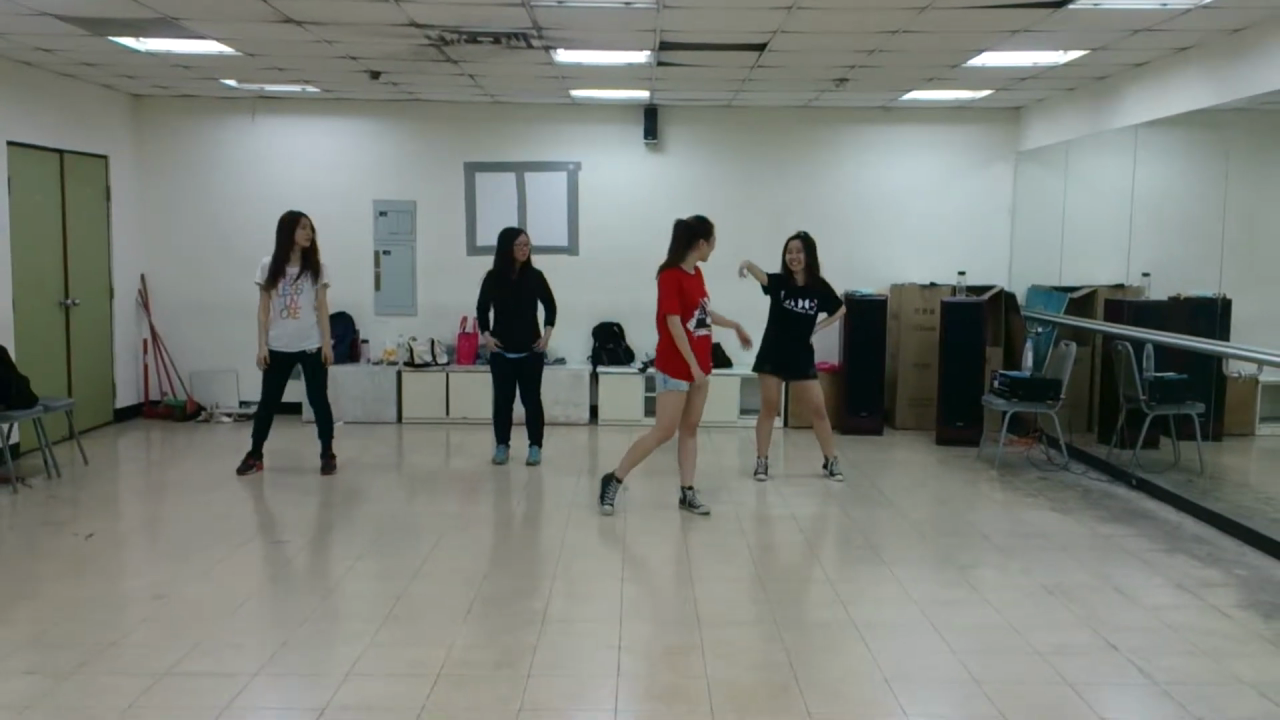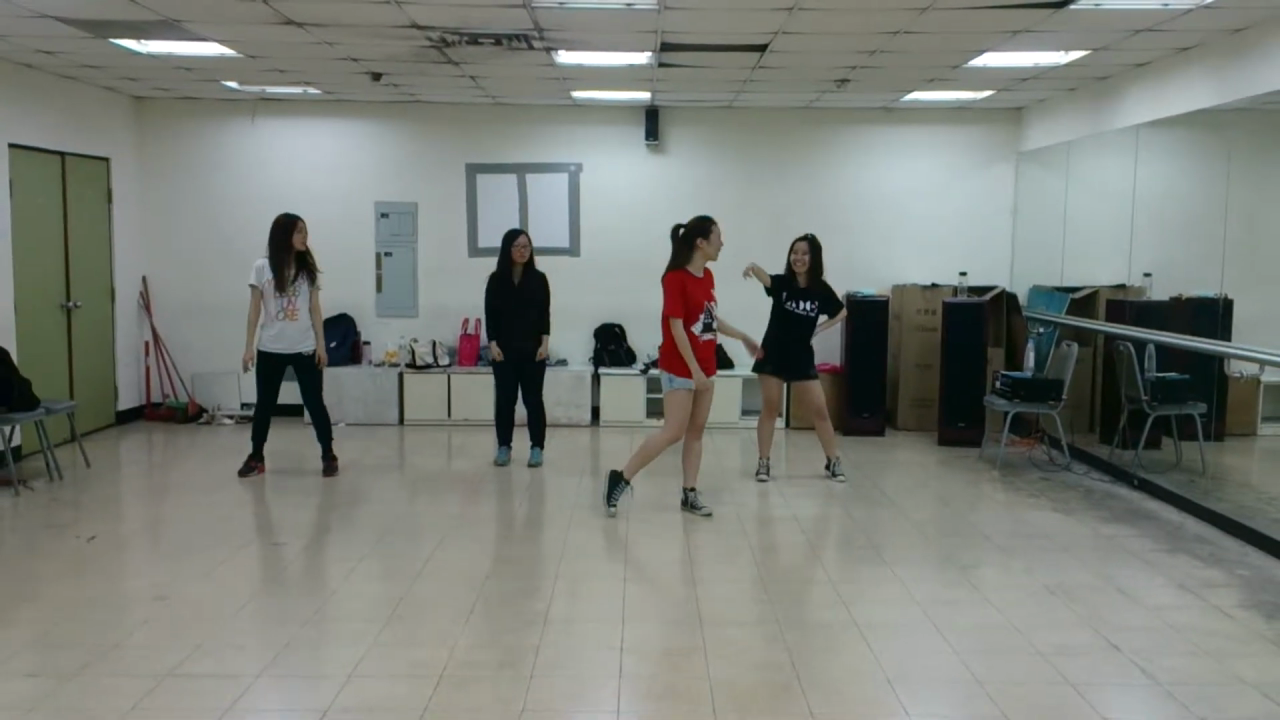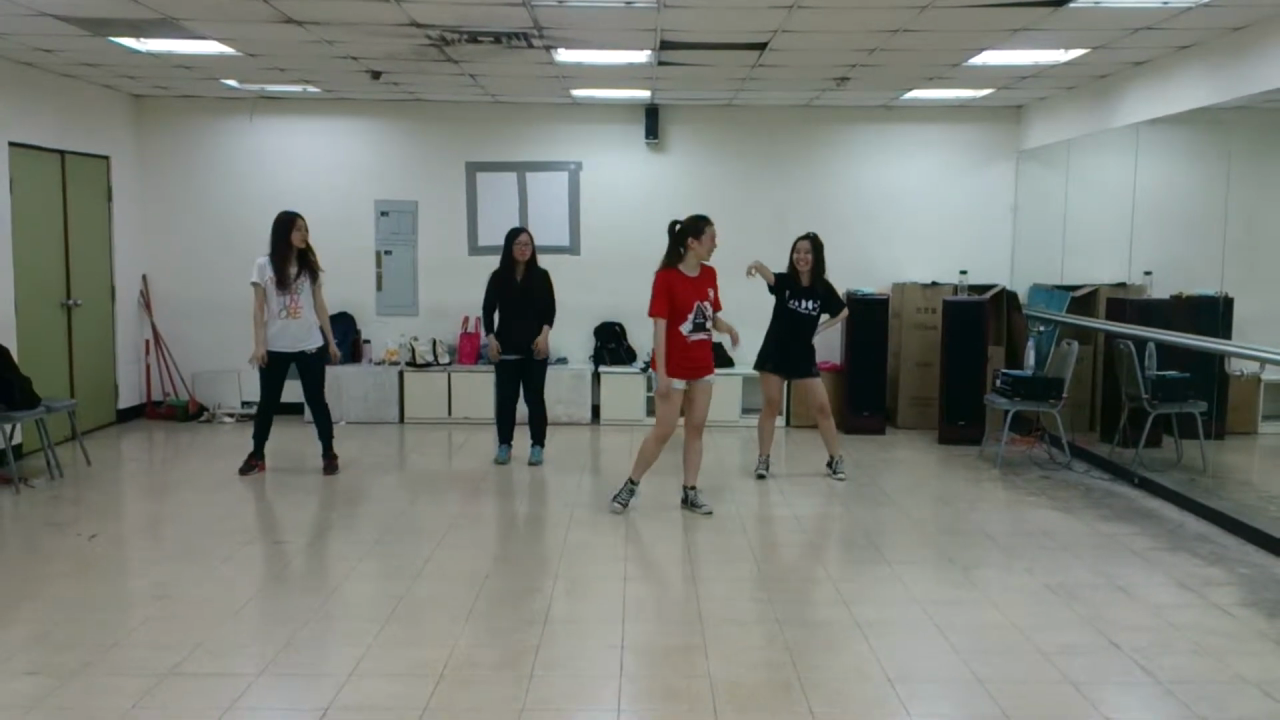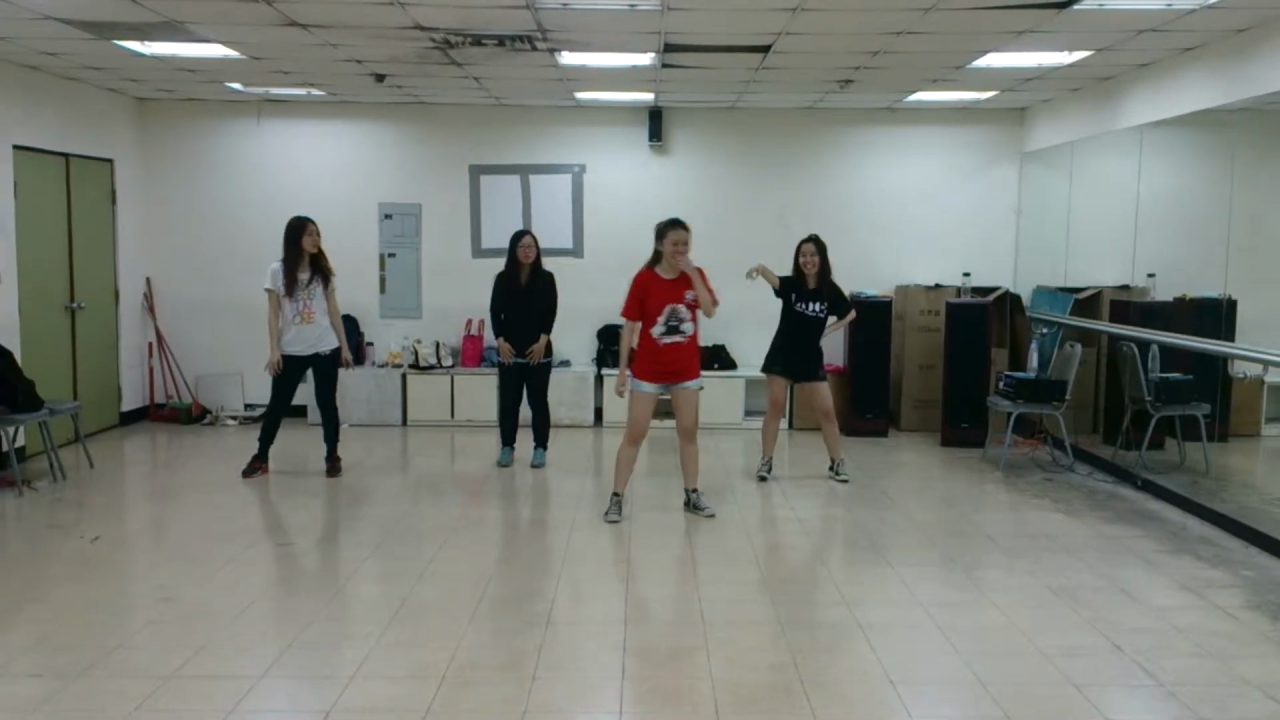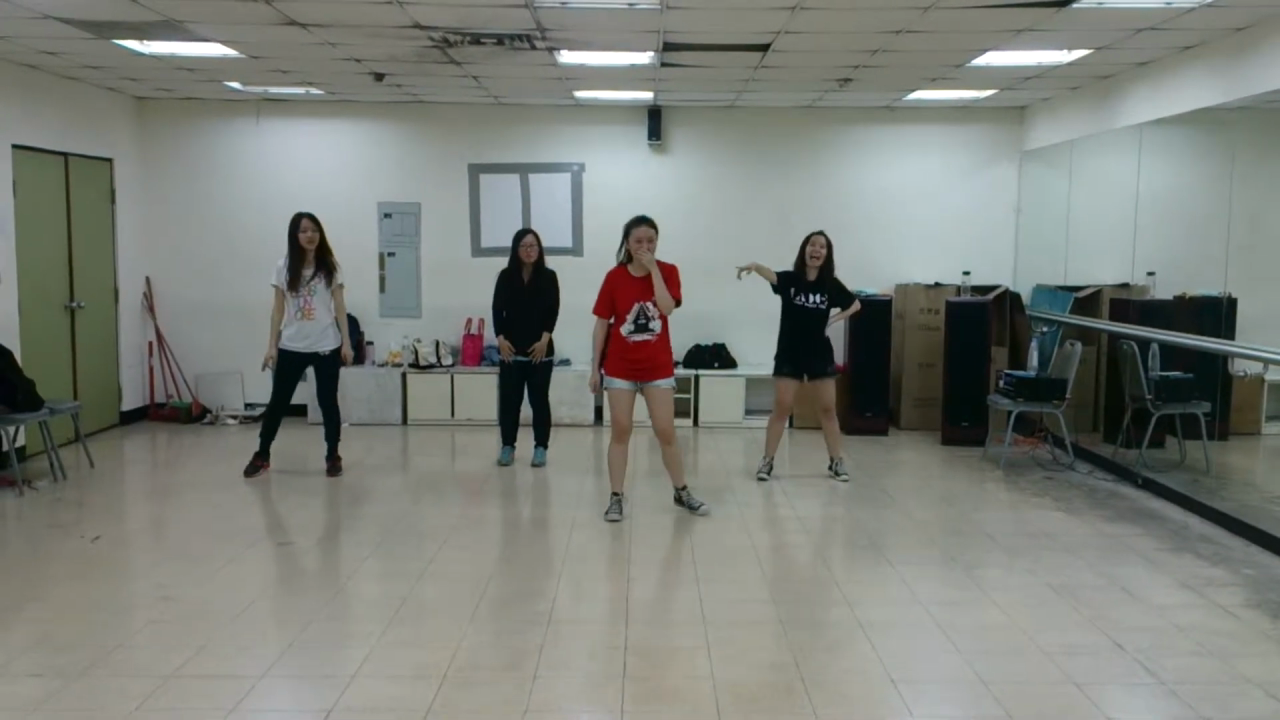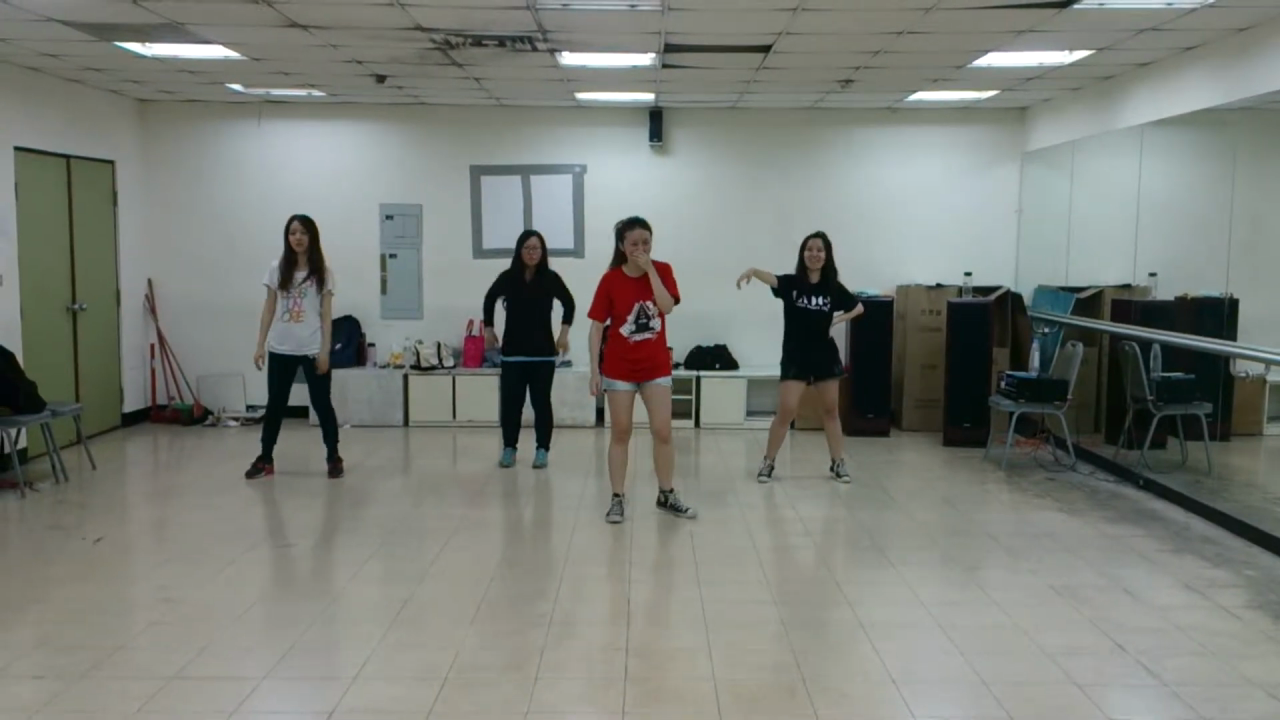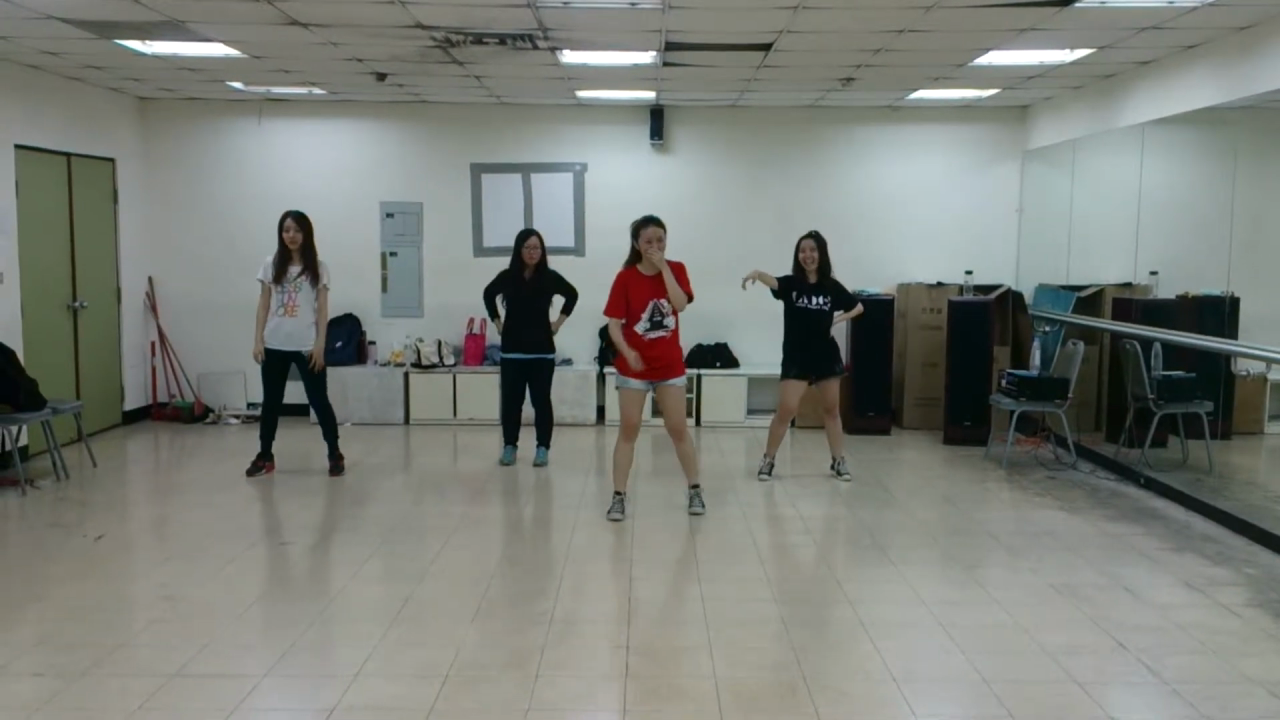
dt=0.3s
person 1, frame 1
left shoulder: (696, 273)
right shoulder: (670, 276)
right elbow: (674, 324)
left wrist: (736, 327)
right wrist: (693, 364)
left hip: (698, 365)
right hip: (675, 366)
left knee: (689, 429)
right knee: (663, 431)
left ankle: (687, 492)
right ankle: (613, 480)
person 1, frame 2
left shoulder: (707, 275)
right shoulder: (676, 278)
right elbow: (676, 327)
left wrist: (744, 337)
right wrist: (694, 369)
left hip: (705, 366)
right hip: (679, 367)
left knee: (696, 431)
right knee: (673, 431)
left ankle: (689, 494)
right ankle: (621, 478)
person 1, frame 3
left shoulder: (710, 275)
right shoulder: (666, 277)
right elbow: (659, 326)
left wrist: (727, 329)
right wrist: (660, 371)
left hip: (702, 366)
right hip: (672, 367)
left knee: (695, 429)
right knee: (664, 431)
left ankle: (690, 492)
right ankle: (631, 485)
person 1, frame 4
left shoulder: (695, 275)
right shoulder: (643, 279)
left elbow: (710, 311)
right elbow: (629, 327)
left wrist: (694, 276)
right wrist: (622, 370)
left hip: (686, 369)
right hip: (647, 370)
left knee: (688, 433)
right knee: (634, 434)
left ankle: (692, 495)
right ankle: (616, 498)
person 1, frame 5
left shoulder: (668, 272)
right shoulder: (614, 277)
left elbow: (667, 307)
right elbow: (601, 324)
left wrist: (652, 269)
right wrist: (595, 367)
left hip: (658, 367)
right hip: (620, 368)
left knee: (666, 432)
right knee: (620, 432)
left ankle: (682, 491)
right ankle: (616, 497)
person 1, frame 6
left shoulder: (662, 270)
right shoulder: (610, 279)
left elbow: (667, 306)
right elbow: (597, 326)
left wrist: (649, 269)
right wrist: (594, 370)
left hip: (656, 366)
right hip: (619, 368)
left knee: (662, 432)
right knee: (621, 433)
left ankle: (667, 495)
right ankle: (617, 498)
person 1, frame 7
left shoulder: (676, 270)
right shoulder: (625, 277)
left elbow: (680, 304)
right elbow: (613, 324)
left wrist: (663, 267)
right wrist: (625, 350)
left hip: (670, 364)
right hip: (634, 365)
left knee: (679, 430)
right knee: (629, 430)
left ankle: (695, 490)
right ankle: (619, 496)
person 2, frame 1
left shoulder: (316, 266)
right shoulder: (269, 266)
left elbow: (322, 307)
right elbow: (264, 308)
left wrist: (327, 342)
right wrist: (262, 345)
left hip: (311, 346)
right hip: (279, 347)
left knee: (319, 400)
right knee: (268, 401)
left ankle: (328, 454)
right ankle: (255, 455)
person 2, frame 2
left shoulder: (308, 268)
right shoulder: (263, 267)
left elbow: (315, 309)
right elbow: (255, 309)
left wrist: (321, 345)
right wrist: (249, 346)
left hip: (305, 348)
right hip: (271, 349)
left knee: (314, 402)
right knee: (264, 404)
left ankle: (329, 456)
right ankle: (256, 457)
person 2, frame 3
left shoulder: (310, 265)
right shoulder: (264, 265)
left elbow: (319, 305)
right elbow: (259, 308)
left wrist: (331, 341)
right wrist: (259, 343)
left hip: (310, 345)
right hip: (275, 347)
left knee: (316, 400)
right knee: (268, 402)
left ankle: (329, 455)
right ankle: (257, 455)
person 2, frame 4
left shoulder: (323, 271)
right shoulder: (278, 271)
left elbow: (333, 309)
right elbow: (273, 314)
left wrist: (344, 346)
right wrist: (274, 350)
left hip: (325, 349)
right hip: (291, 350)
left knee: (327, 403)
right knee: (278, 404)
left ankle: (332, 458)
right ankle: (261, 458)
person 2, frame 5
left shoulder: (330, 267)
right shoulder: (284, 267)
left elbow: (339, 307)
right elbow: (278, 309)
left wrist: (346, 342)
right wrist: (272, 345)
left hip: (326, 347)
right hip: (291, 347)
left knee: (328, 402)
right knee: (278, 401)
left ankle: (333, 457)
right ankle: (262, 455)
person 2, frame 6
left shoulder: (323, 272)
right shoulder: (277, 268)
left elbow: (326, 314)
right elbow: (269, 309)
left wrist: (325, 350)
right wrist: (260, 344)
left hip: (312, 349)
right hip: (281, 350)
left knee: (322, 404)
right knee: (275, 404)
left ankle: (334, 459)
right ankle: (265, 459)
person 2, frame 7
left shoulder: (317, 267)
right shoulder: (271, 264)
left elbow: (322, 309)
right elbow: (263, 305)
left wrist: (320, 344)
right wrist: (258, 339)
left hip: (306, 346)
right hip: (274, 346)
left knee: (318, 400)
right knee: (271, 401)
left ankle: (335, 455)
right ankle: (265, 457)
person 3, frame 1
left shoulder: (819, 287)
right shoulder: (779, 282)
left elbow: (840, 310)
right elbow: (762, 277)
left wrist: (818, 327)
right wrist: (748, 266)
left hip: (802, 357)
right hip: (773, 355)
left knee: (818, 410)
right knee: (769, 408)
left ankle: (831, 461)
right ankle: (761, 461)
person 3, frame 2
left shoulder: (821, 289)
right shoulder: (782, 282)
left elbow: (841, 312)
right elbow: (765, 279)
left wrist: (819, 329)
right wrist: (753, 268)
left hip: (802, 358)
right hip: (773, 356)
left knee: (820, 410)
right knee: (770, 409)
left ankle: (833, 462)
right ankle: (763, 462)
person 3, frame 3
left shoulder: (823, 288)
right shoulder: (784, 281)
left elbow: (843, 312)
right elbow: (769, 276)
left wrist: (821, 328)
right wrist: (757, 265)
left hip: (803, 356)
right hip: (775, 353)
left knee: (823, 407)
right knee: (771, 406)
left ankle: (835, 460)
right ankle: (763, 459)
person 3, frame 4
left shoulder: (830, 290)
right shoulder: (790, 284)
left elbow: (850, 314)
right elbow: (774, 281)
left wrist: (829, 330)
right wrist: (760, 269)
left hip: (810, 359)
right hip: (782, 356)
left knee: (827, 411)
right knee: (775, 408)
left ankle: (837, 462)
right ankle: (766, 461)
person 3, frame 5
left shoulder: (831, 284)
right shoulder: (790, 279)
left elbow: (855, 305)
right elbow: (770, 275)
left wrist: (833, 319)
right wrist: (754, 266)
left hip: (820, 354)
right hip: (789, 354)
left knee: (828, 409)
right knee: (781, 409)
left ankle: (836, 462)
right ankle: (767, 460)
person 3, frame 6
left shoulder: (833, 287)
right shoulder: (792, 283)
left elbow: (858, 308)
right elbow: (771, 280)
left wrist: (836, 321)
right wrist: (753, 272)
left hip: (825, 356)
right hip: (795, 357)
left knee: (831, 411)
right knee: (786, 412)
left ankle: (838, 463)
right ankle: (768, 462)
person 3, frame 7
left shoulder: (832, 286)
right shoulder: (791, 283)
left elbow: (858, 307)
right elbow: (773, 282)
left wrist: (836, 320)
right wrist: (757, 274)
left hip: (826, 355)
right hip: (796, 357)
left knee: (831, 409)
right knee: (785, 410)
left ankle: (838, 461)
right ankle: (768, 460)
person 4, frame 1
left shoulder: (535, 276)
right shoulder: (493, 277)
left elbow: (550, 305)
right elbow: (482, 308)
left wrist: (547, 333)
right wrist: (486, 334)
left hip: (531, 348)
right hip: (501, 349)
left knee: (531, 398)
right knee: (503, 398)
left ankle: (535, 446)
right ankle: (502, 445)
person 4, frame 2
left shoulder: (538, 279)
right shoulder: (496, 279)
left elbow: (544, 313)
right elbow: (491, 314)
left wrist: (545, 342)
right wrist: (492, 344)
left hip: (532, 350)
right hip: (504, 350)
left knee: (533, 399)
right knee: (505, 399)
left ankle: (537, 448)
right ankle: (504, 447)
person 4, frame 3
left shoulder: (541, 276)
right shoulder: (498, 277)
left elbow: (549, 308)
right elbow: (488, 309)
left wrist: (545, 333)
right wrist: (491, 338)
left hip: (535, 347)
right hip: (505, 348)
left knee: (534, 398)
right knee: (506, 398)
left ankle: (538, 446)
right ankle: (504, 445)
person 4, frame 4
left shoulder: (545, 278)
right shoulder: (503, 279)
left elbow: (551, 312)
right elbow: (495, 312)
left wrist: (543, 341)
right wrist: (500, 341)
left hip: (538, 350)
right hip: (510, 350)
left knee: (538, 401)
right knee: (509, 400)
left ankle: (540, 448)
right ankle: (507, 448)
person 4, frame 5
left shoulder: (548, 277)
right shoulder: (506, 276)
left elbow: (553, 311)
right elbow: (497, 309)
left wrist: (545, 340)
right wrist: (500, 339)
left hip: (540, 349)
right hip: (511, 349)
left knee: (539, 400)
right knee: (509, 399)
left ankle: (541, 448)
right ankle: (507, 447)
person 4, frame 6
left shoulder: (550, 278)
right shoulder: (508, 277)
left elbow: (568, 304)
right elbow: (490, 300)
left wrist: (564, 333)
right wrist: (489, 329)
left hip: (543, 351)
right hip: (512, 351)
left knee: (541, 401)
right knee: (511, 401)
left ankle: (542, 449)
right ankle: (509, 448)
person 4, frame 7
left shoulder: (549, 277)
right shoulder: (507, 277)
left elbow: (572, 295)
right elbow: (488, 294)
left wrist: (559, 322)
right wrist: (497, 321)
left hip: (542, 349)
right hip: (512, 349)
left knee: (541, 399)
right knee: (511, 399)
left ankle: (543, 447)
right ankle: (509, 446)
